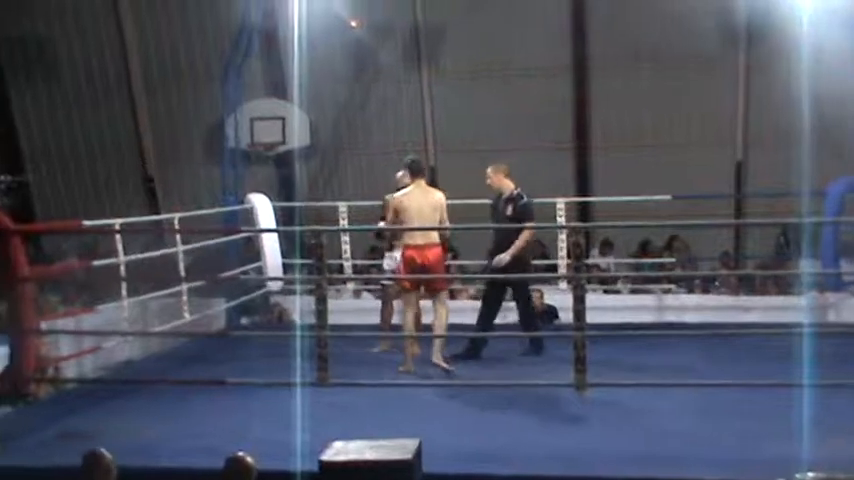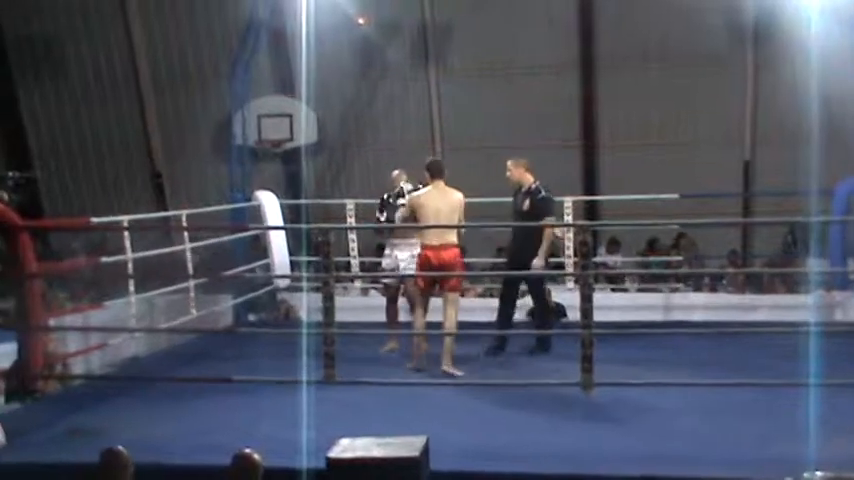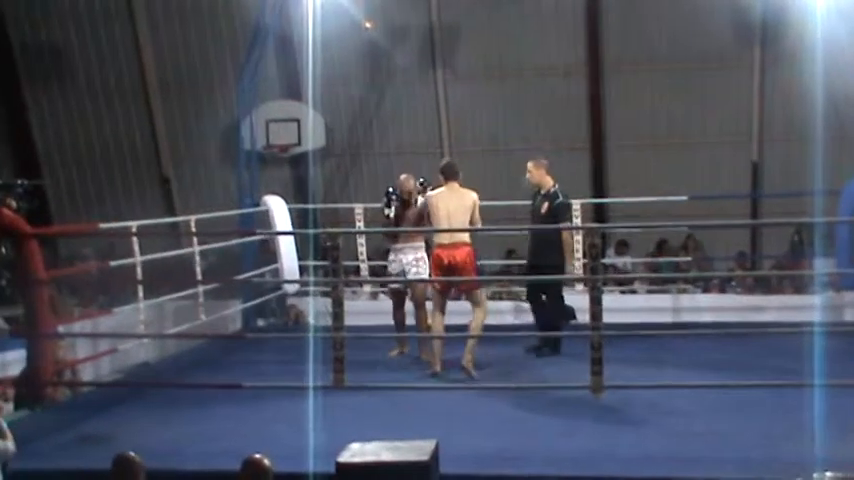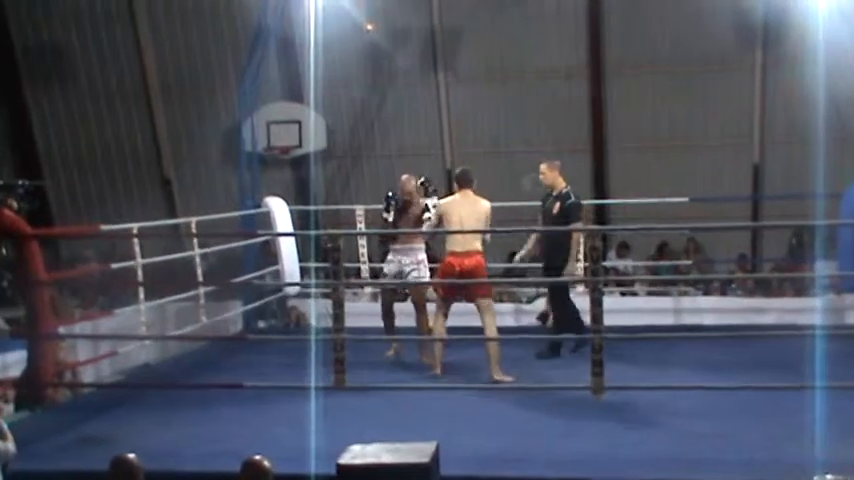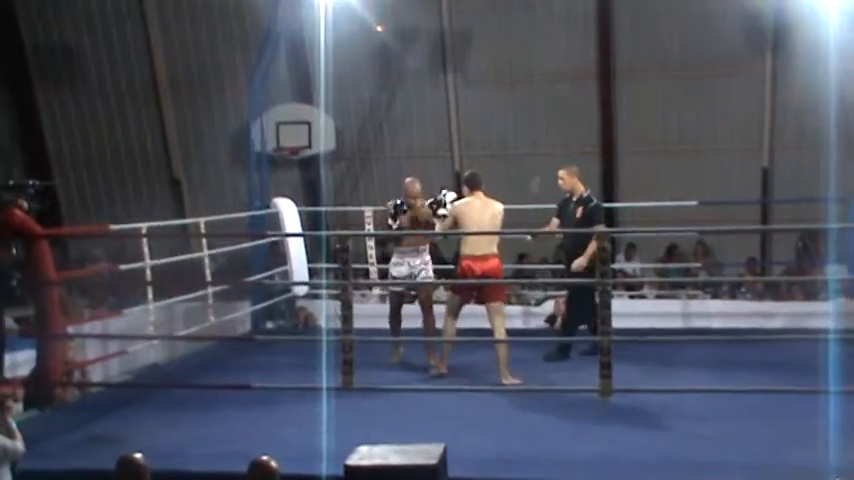
dt=0.2s
person 1, frame 1
left shoulder: (397, 198)
right shoulder: (438, 196)
left elbow: (389, 226)
right elbow: (445, 230)
left hip: (410, 253)
right hip: (433, 252)
left knee: (409, 309)
right knee: (441, 305)
left ankle: (408, 362)
right ankle: (437, 354)
person 1, frame 2
left shoulder: (416, 197)
right shoulder: (458, 197)
left hip: (427, 253)
right hip: (451, 253)
left knee: (420, 307)
right knee: (451, 309)
left ankle: (418, 359)
right ankle: (447, 361)
person 1, frame 3
left shoulder: (431, 197)
right shoulder: (472, 196)
left hip: (440, 254)
right hip: (463, 252)
left knee: (438, 310)
right knee: (479, 306)
left ankle: (437, 364)
right ankle: (468, 357)
person 1, frame 4
left shoulder: (444, 204)
right shoulder: (485, 205)
left elbow: (427, 229)
left wrist: (431, 218)
left hip: (451, 261)
right hip: (475, 260)
left knee: (440, 314)
right knee: (488, 317)
left ankle: (437, 366)
right ankle: (496, 370)
person 1, frame 5
left shoulder: (458, 207)
right shoulder: (499, 207)
left elbow: (440, 231)
left wrist: (445, 216)
left hip: (468, 264)
right hip: (492, 264)
left knee: (451, 315)
right knee: (498, 320)
left ankle: (443, 365)
right ankle: (505, 374)
person 2, frame 1
left shoulder: (522, 202)
right shoulder: (497, 201)
left elbow: (528, 231)
left wrist: (509, 254)
left hip: (516, 262)
right hip: (497, 260)
left knee: (524, 303)
right knee: (489, 304)
left ankle: (536, 343)
right ankle: (474, 348)
person 2, frame 2
left shoulder: (541, 196)
right shoulder: (518, 193)
left elbow: (549, 227)
left wrist: (541, 256)
left hip: (533, 258)
right hip: (516, 255)
left knee: (538, 299)
right knee: (506, 296)
left ankle: (543, 342)
right ankle: (500, 341)
person 2, frame 3
left shoulder: (559, 200)
right shoulder: (537, 195)
left elbow: (565, 232)
left wrist: (568, 261)
left hip: (552, 260)
right hip: (535, 257)
left knee: (554, 300)
right knee: (533, 296)
left ankle: (553, 344)
right ankle: (546, 338)
person 2, frame 4
left shoulder: (570, 200)
right shoulder: (548, 198)
left elbow: (576, 233)
left wrist: (571, 262)
right wrist: (526, 249)
left hip: (560, 260)
right hip: (549, 259)
left knee: (559, 300)
right knee: (560, 299)
left ankle: (554, 346)
right ankle: (580, 331)
person 2, frame 5
left shoulder: (592, 204)
right shoulder: (565, 203)
left elbow: (598, 235)
right elbow: (553, 226)
left wrist: (585, 258)
left hip: (582, 264)
right hip: (571, 261)
left knee: (573, 303)
right knee: (586, 302)
left ankle: (563, 348)
right ankle: (600, 342)
person 3, frame 1
right shoulder: (388, 201)
right elbow: (384, 237)
right wrist: (382, 229)
right hip: (392, 253)
right knee: (387, 298)
left ankle: (415, 342)
right ankle: (385, 340)
person 3, frame 2
right shoulder: (387, 200)
right elbow: (381, 229)
right wrist: (381, 212)
left hip: (411, 251)
right hip: (391, 251)
left knee: (412, 296)
right knee: (390, 297)
right ankle: (393, 339)
person 3, frame 3
left shoulder: (421, 203)
right shoulder: (393, 203)
right elbow: (389, 232)
left wrist: (422, 198)
right wrist: (389, 209)
left hip: (416, 255)
right hip: (396, 256)
left knee: (419, 302)
right knee: (397, 303)
left ankle: (424, 347)
right ankle: (401, 344)
person 3, frame 4
left shoulder: (422, 204)
right shoulder: (393, 204)
right elbow: (388, 234)
left wrist: (427, 205)
right wrist: (387, 213)
left hip: (416, 257)
right hip: (394, 257)
left knee: (419, 304)
right knee: (386, 304)
left ankle: (424, 349)
right ankle: (393, 343)
person 3, frame 5
left shoulder: (426, 207)
right shoulder: (394, 207)
left elbow: (435, 230)
left wrist: (427, 211)
right wrist: (394, 219)
left hip: (421, 259)
right hip: (400, 260)
left knee: (427, 306)
right knee: (394, 308)
left ankle: (431, 352)
right ankle: (397, 348)
